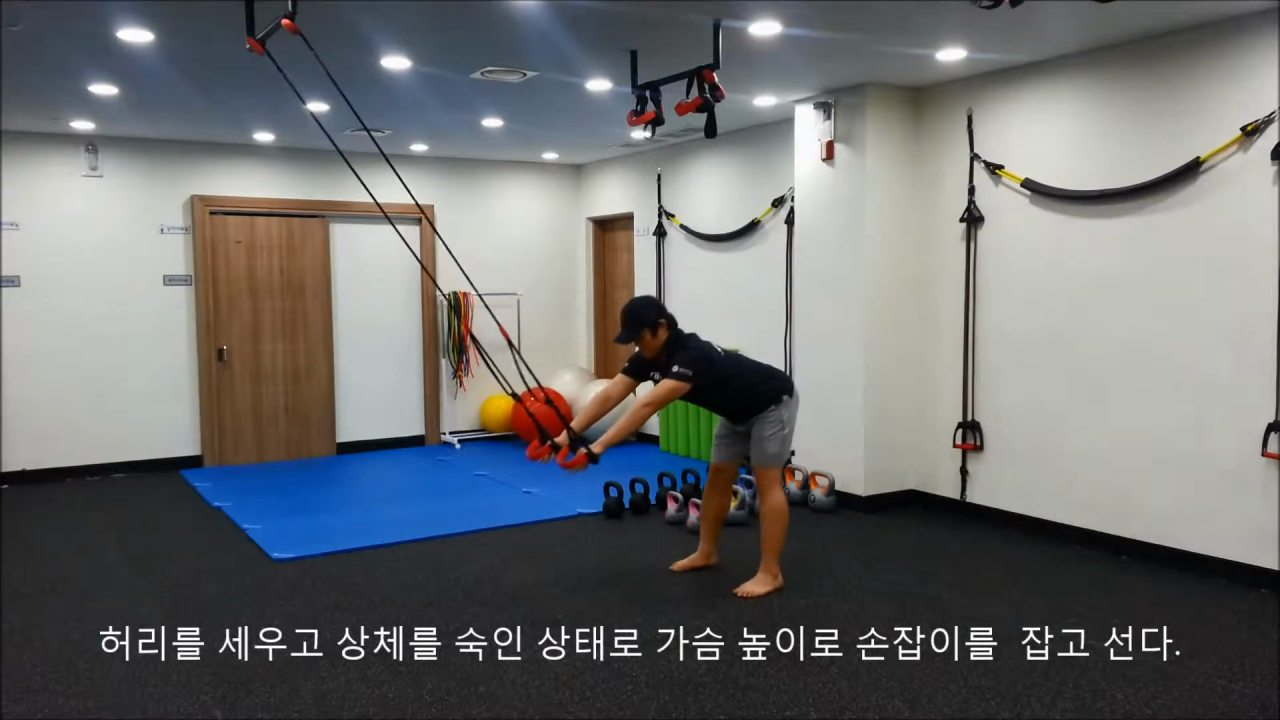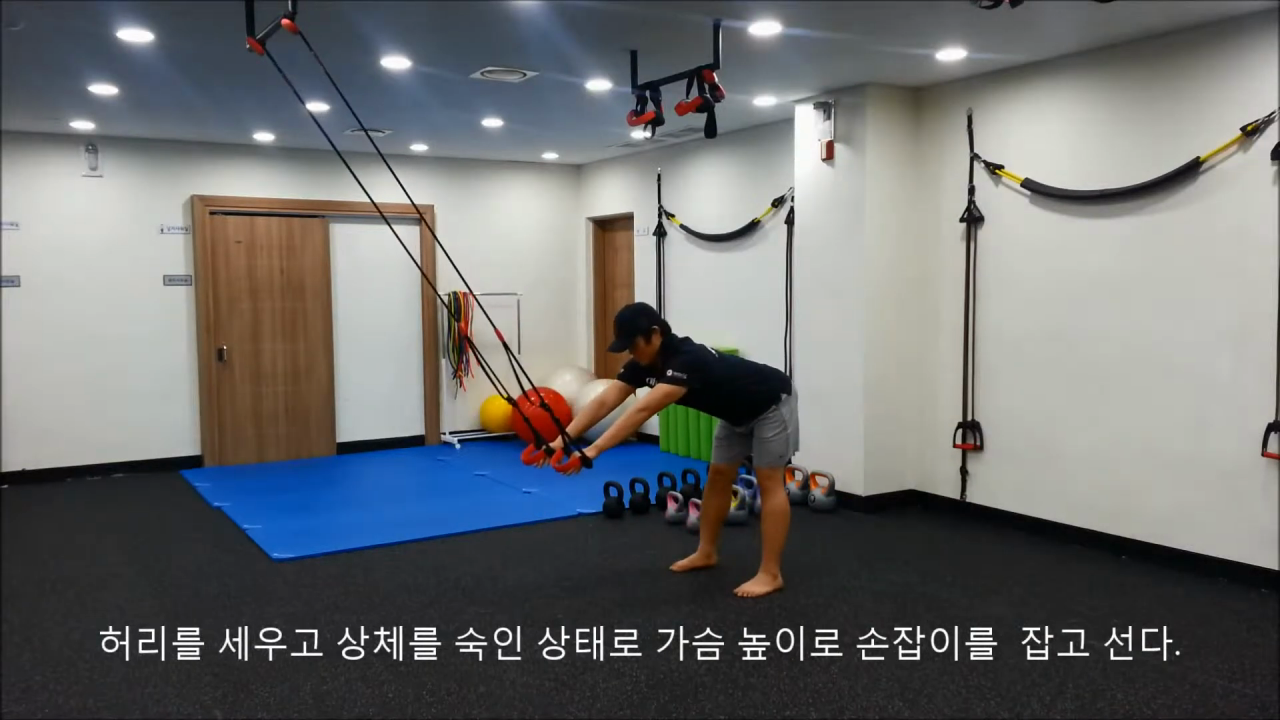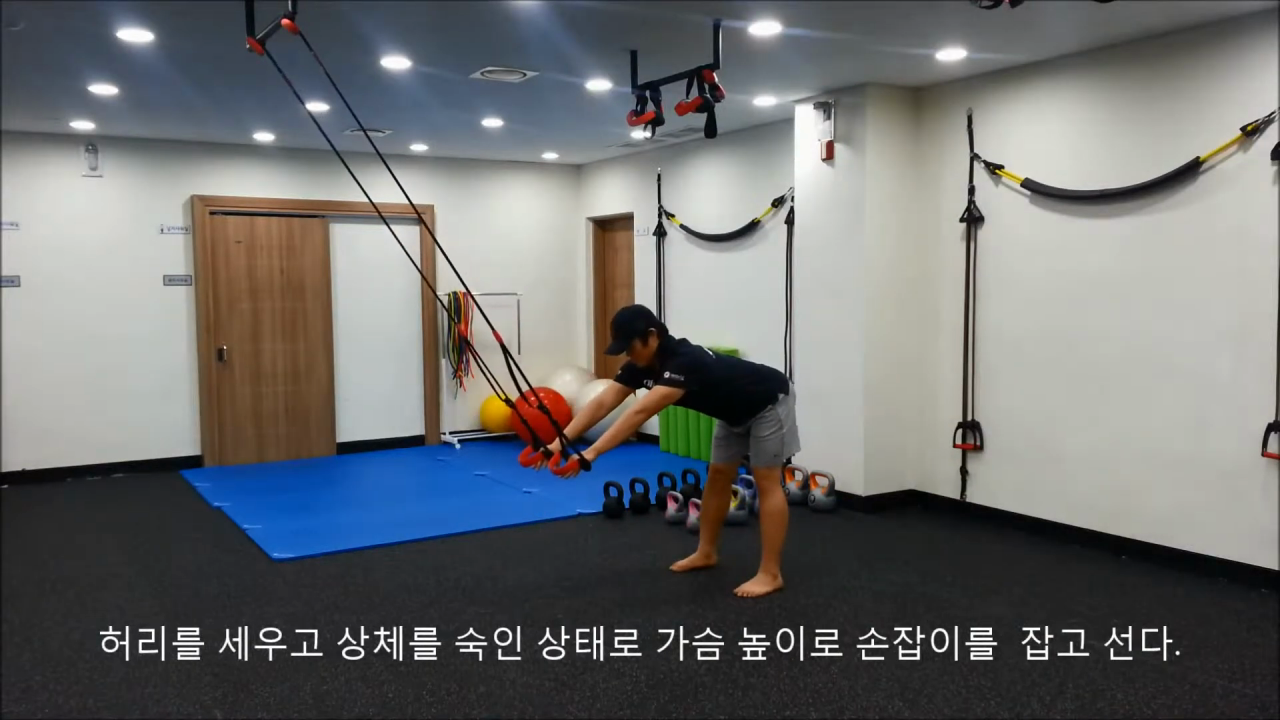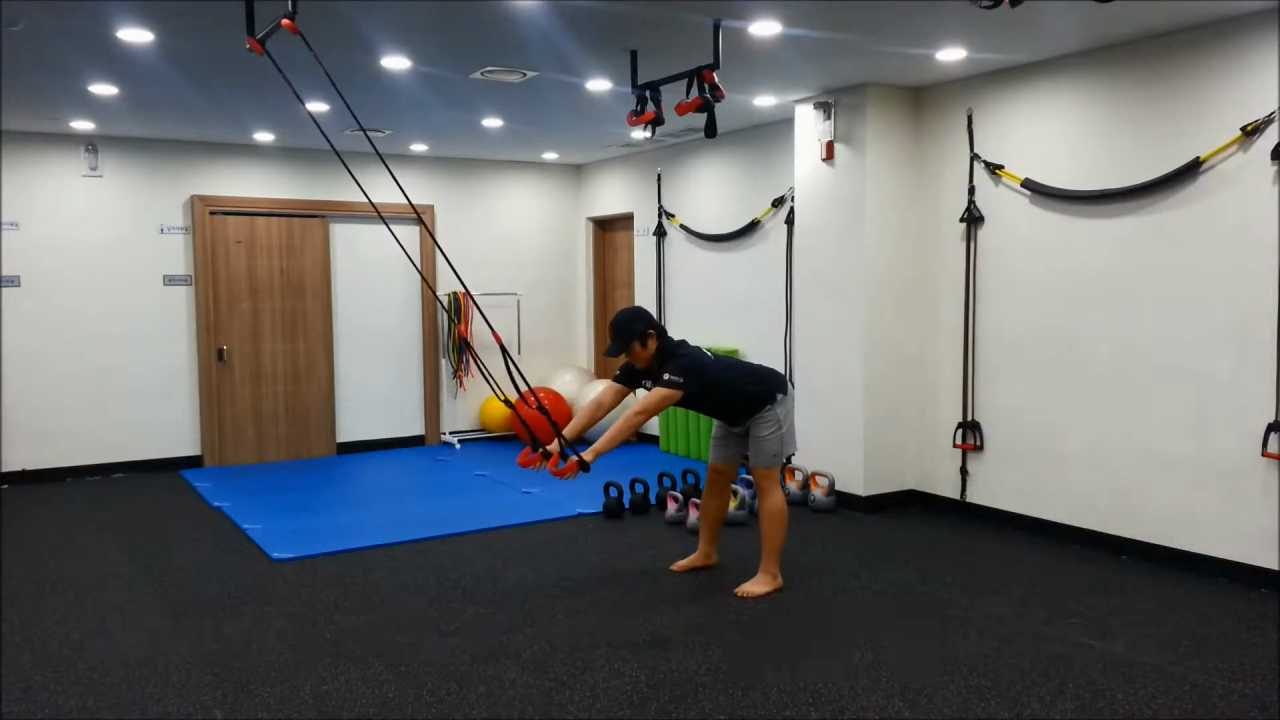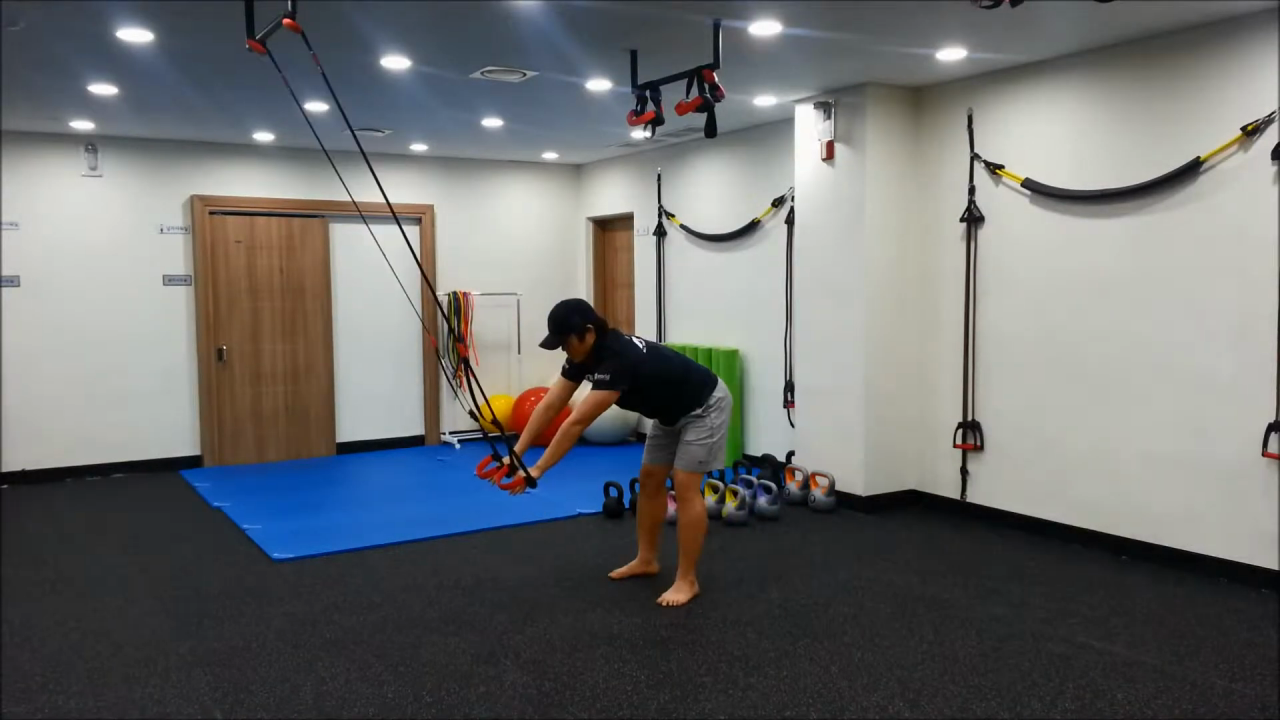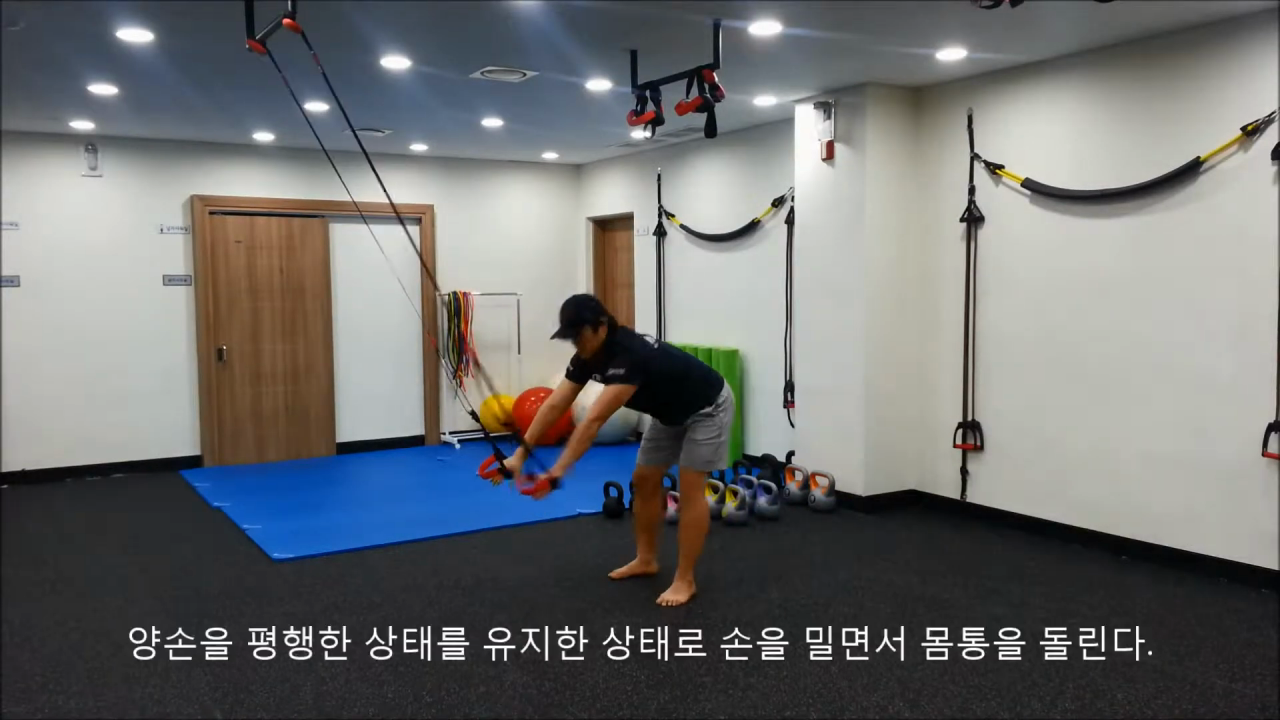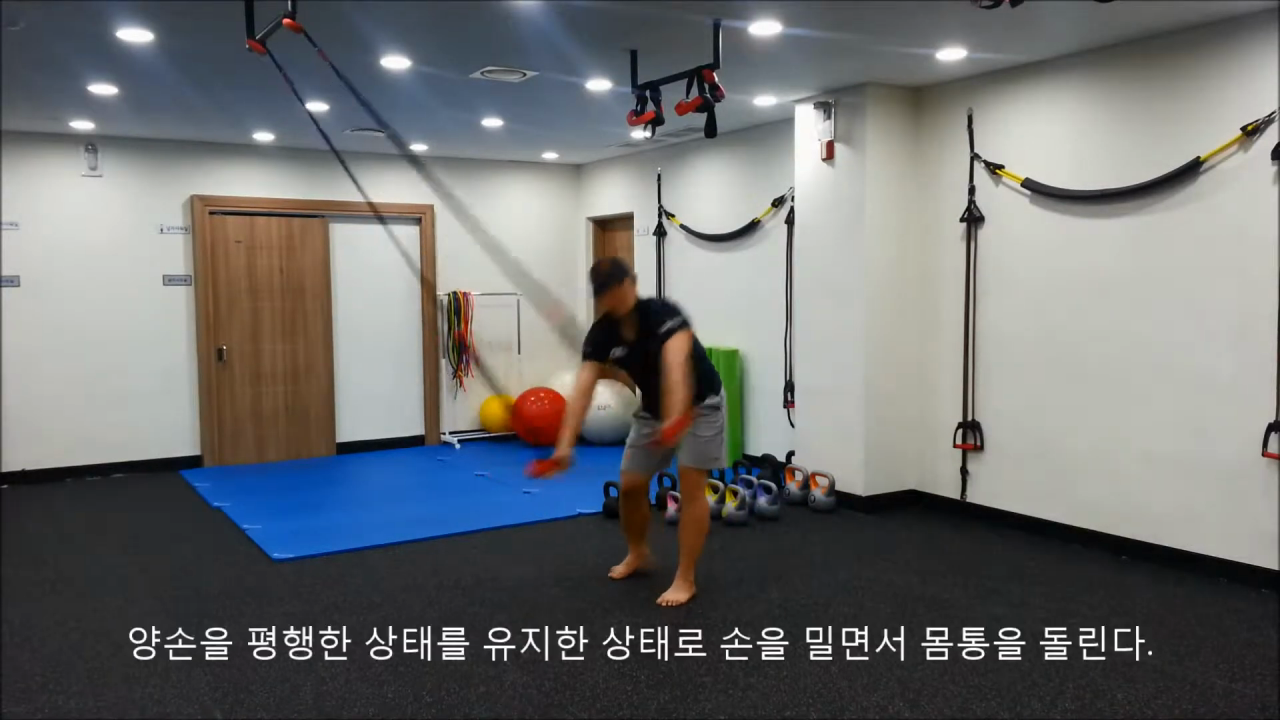
dt=0.2s
person 1, frame 1
left shoulder: (692, 355)
right shoulder: (648, 358)
left elbow: (649, 406)
right elbow: (609, 396)
left wrist: (601, 445)
right wrist: (567, 434)
left hip: (772, 403)
right hip: (737, 410)
left knee: (766, 481)
right knee: (719, 476)
left ankle: (770, 573)
right ankle: (706, 552)
person 1, frame 2
left shoulder: (687, 359)
right shoulder: (644, 364)
left elbow: (643, 410)
right elbow: (604, 402)
left wrist: (595, 450)
right wrist: (562, 440)
left hip: (771, 403)
right hip: (737, 412)
left knee: (768, 482)
right knee: (719, 476)
left ankle: (770, 573)
right ankle: (706, 553)
person 1, frame 3
left shoulder: (685, 361)
right shoulder: (641, 366)
left elbow: (640, 413)
right elbow: (602, 403)
left wrist: (593, 453)
right wrist: (560, 442)
left hip: (769, 402)
right hip: (735, 411)
left knee: (766, 480)
right knee: (718, 476)
left ankle: (770, 573)
right ankle: (706, 553)
person 1, frame 4
left shoulder: (684, 363)
right shoulder: (641, 366)
left elbow: (640, 414)
right elbow: (601, 404)
left wrist: (591, 454)
right wrist: (558, 443)
left hip: (768, 402)
right hip: (734, 411)
left knee: (765, 480)
right knee: (717, 476)
left ankle: (770, 573)
right ankle: (706, 552)
person 1, frame 5
left shoulder: (619, 359)
right shoulder: (583, 356)
left elbow: (577, 422)
right elbow: (550, 406)
left wrist: (537, 470)
right wrist: (515, 454)
left hip: (704, 406)
right hip: (671, 411)
left knee: (685, 486)
right knee: (649, 479)
left ankle: (687, 580)
right ankle: (646, 559)
person 1, frame 6
left shoulder: (631, 354)
right shoulder: (588, 357)
left elbow: (595, 420)
right elbow: (554, 406)
left wrist: (558, 471)
right wrist: (519, 455)
left hip: (708, 407)
right hip: (671, 413)
left knee: (689, 487)
right knee: (644, 481)
left ankle: (685, 580)
right ankle: (645, 559)
person 1, frame 7
left shoulder: (664, 315)
right shoulder: (602, 333)
left elbow: (676, 366)
right elbow: (583, 389)
left wrist: (677, 415)
right wrist: (566, 443)
left hip: (700, 404)
right hip: (653, 412)
left knee: (690, 483)
right knee: (631, 485)
left ankle: (685, 579)
right ankle: (637, 554)
